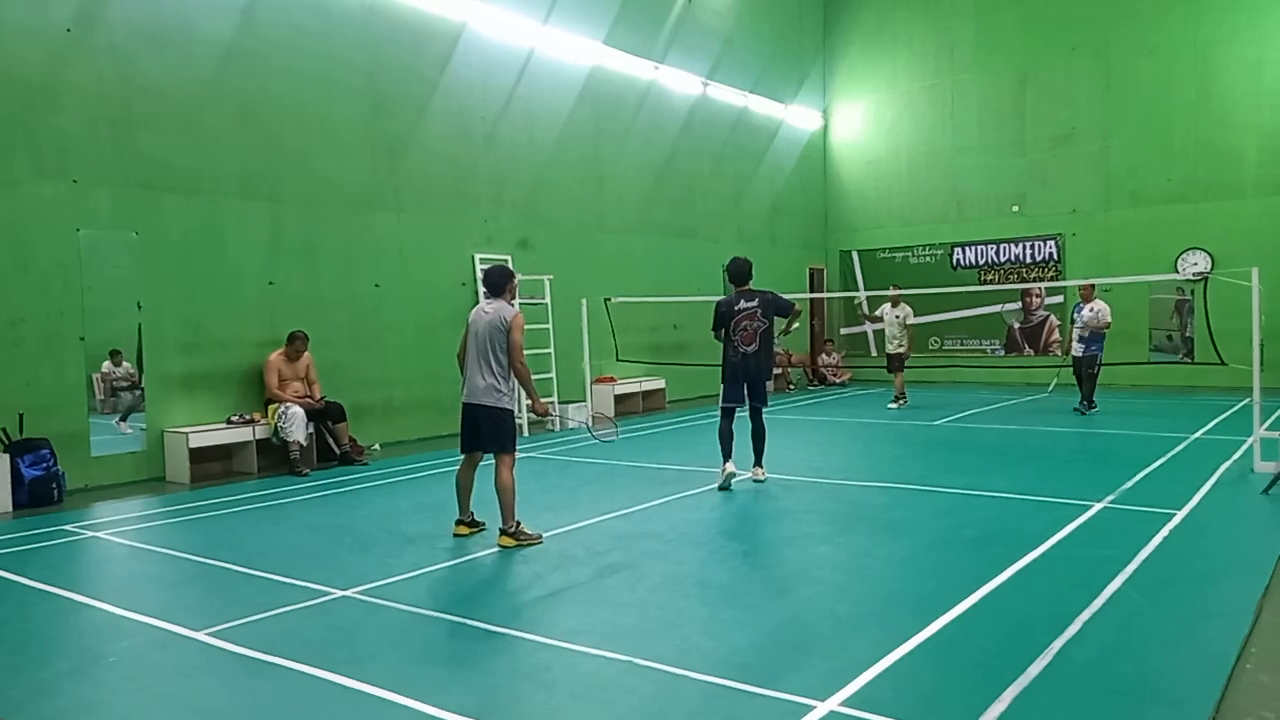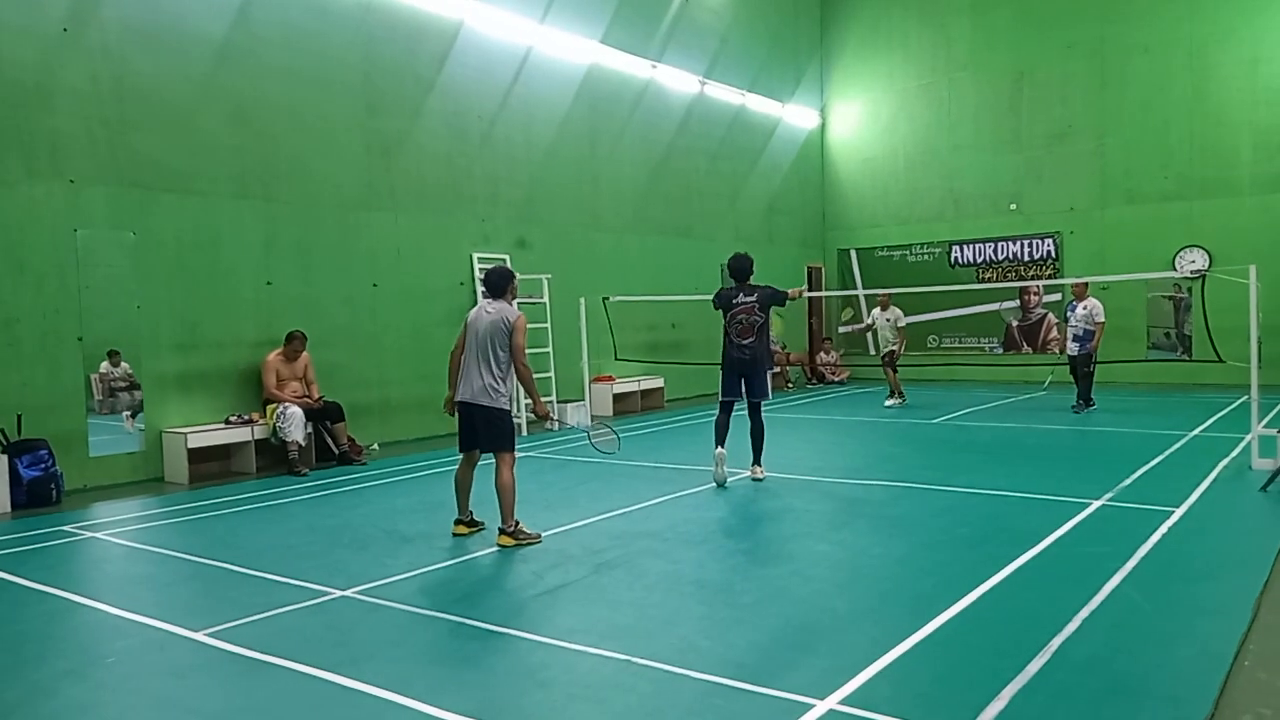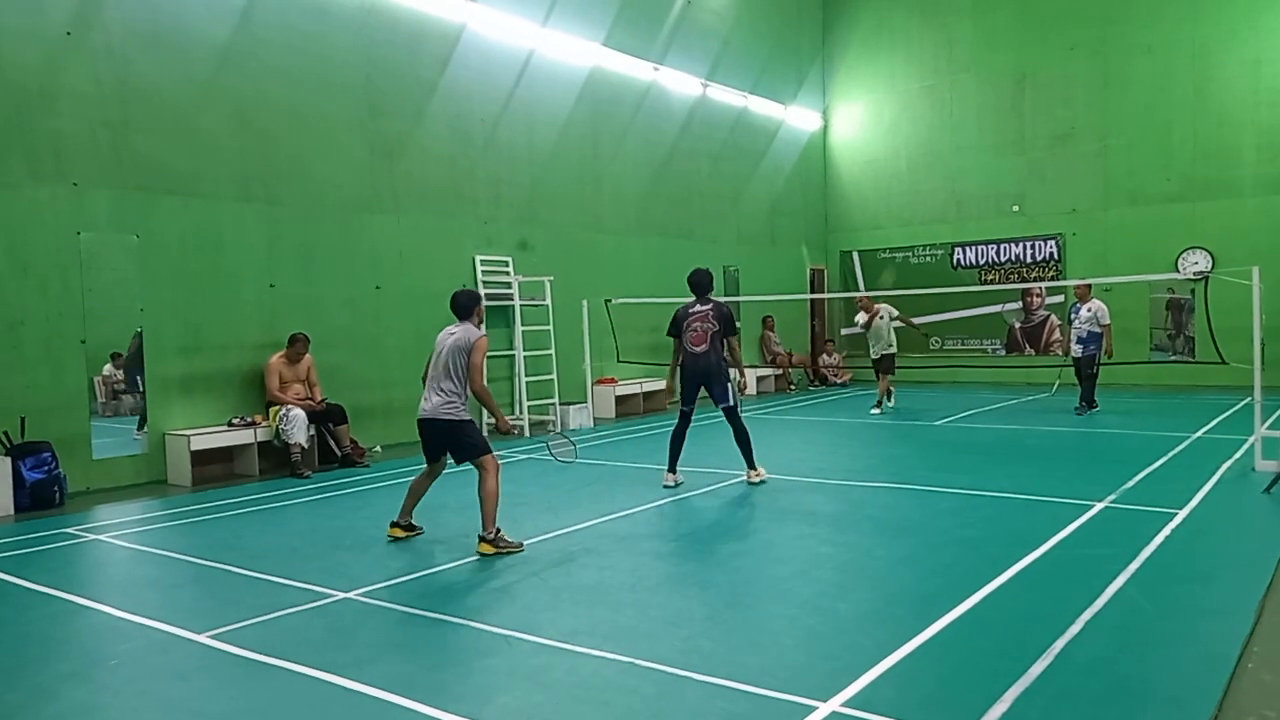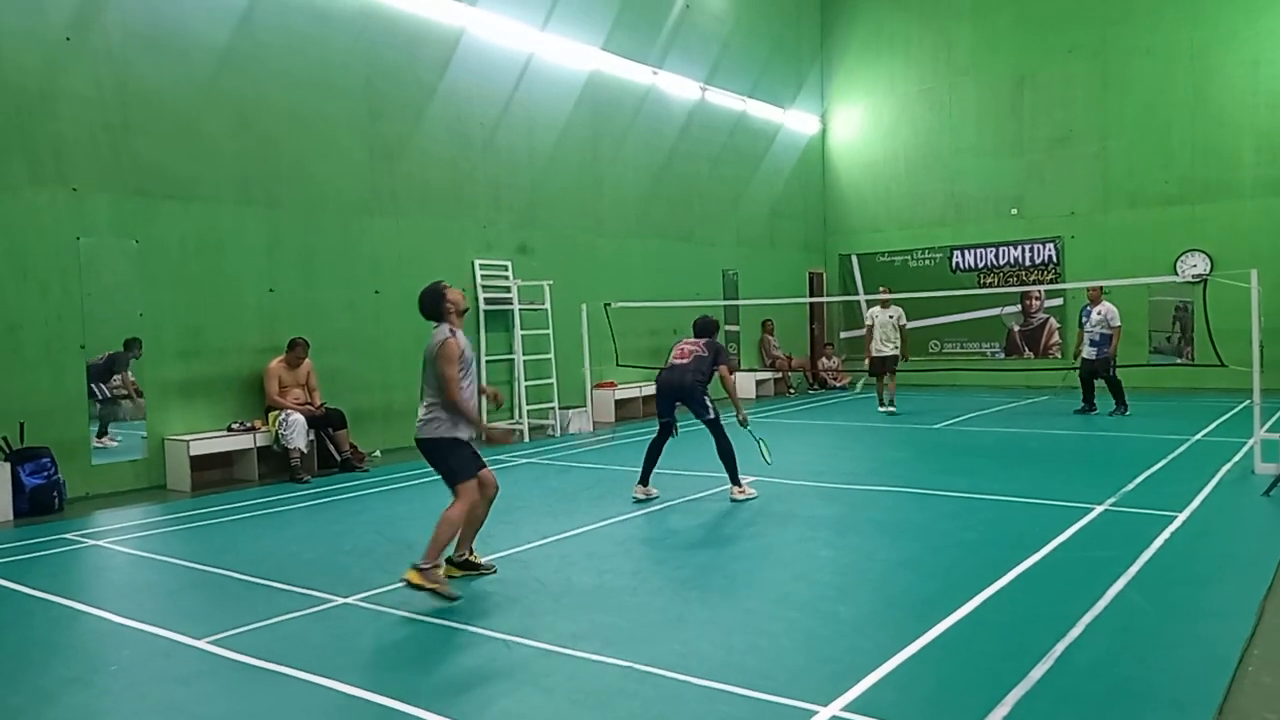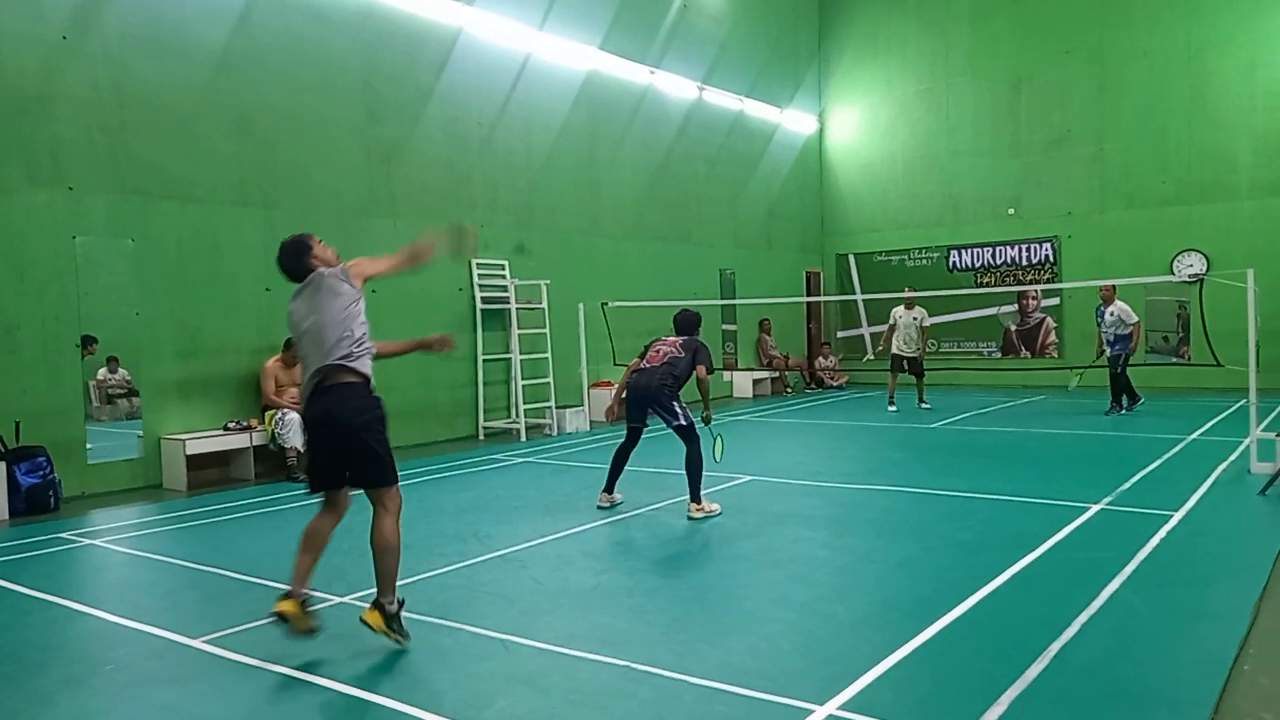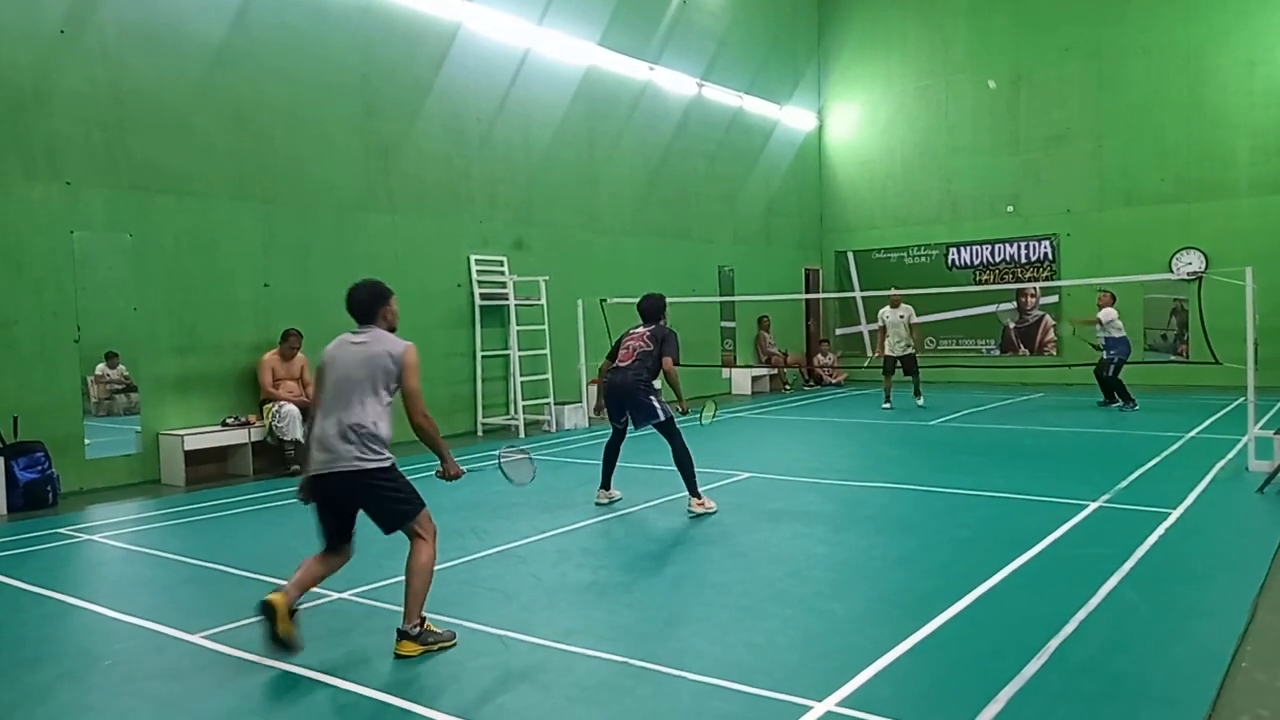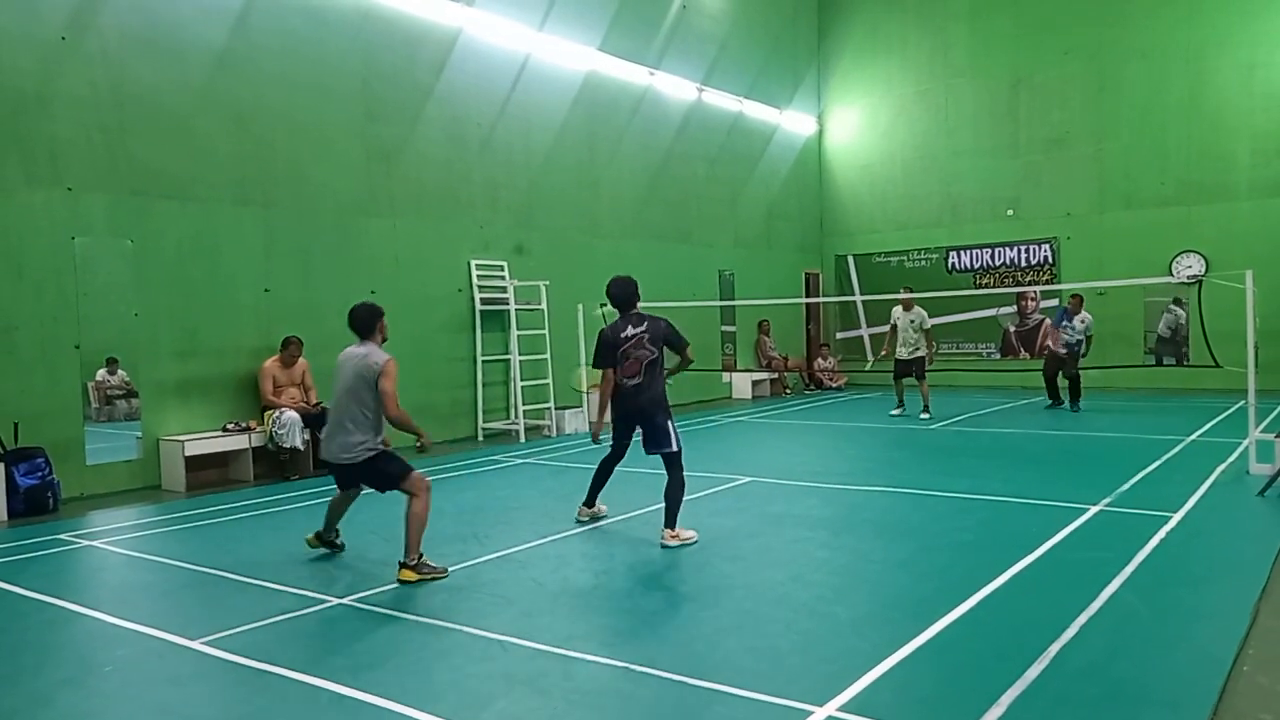
dt=0.7s
person 1, frame 1
left shoulder: (476, 312)
right shoulder: (513, 316)
left elbow: (462, 355)
right elbow: (517, 363)
right wrist: (535, 399)
left hip: (471, 398)
right hip: (496, 400)
left knee: (470, 459)
right knee: (505, 461)
left ankle: (464, 520)
right ankle: (509, 530)
person 1, frame 2
left shoulder: (475, 312)
right shoulder: (514, 317)
left elbow: (456, 353)
right elbow: (520, 364)
left wrist: (452, 391)
right wrist: (537, 401)
left hip: (466, 398)
right hip: (493, 400)
left knee: (469, 457)
right knee: (505, 461)
left ankle: (463, 519)
right ankle: (509, 529)
person 1, frame 3
left shoulder: (445, 333)
right shoulder: (477, 338)
right elbow: (476, 386)
right wrist: (499, 417)
left hip: (427, 415)
right hip: (451, 416)
left knee: (434, 467)
right knee: (489, 466)
left ankle: (401, 522)
right ankle: (489, 536)
person 1, frame 4
left shoulder: (450, 335)
right shoulder: (449, 340)
right elbow: (451, 397)
left wrist: (482, 389)
right wrist: (486, 429)
left hip: (450, 432)
right hip: (442, 435)
left knee: (488, 486)
right knee: (467, 497)
left ankle: (460, 557)
right ankle: (425, 569)
person 1, frame 5
left shoulder: (297, 308)
right shoulder: (340, 275)
right elbow: (406, 258)
left wrist: (423, 344)
right wrist: (445, 236)
left hip: (318, 400)
right hip: (351, 395)
left knee: (333, 506)
right knee: (387, 504)
left ankle: (294, 596)
right ankle: (386, 606)
person 1, frame 6
left shoulder: (332, 350)
right shoulder: (401, 350)
left elbow: (315, 416)
right elbow: (419, 418)
left wrist: (310, 469)
right wrist: (446, 457)
left hip: (324, 468)
right hip: (368, 465)
left knee: (335, 551)
right knee: (423, 533)
left ankle: (284, 600)
right ankle: (412, 631)
person 1, frame 7
left shoulder: (343, 358)
right shoulder: (383, 361)
right elbow: (393, 413)
right wrist: (420, 433)
left hip: (332, 450)
right hip: (363, 451)
left knee: (350, 486)
right knee: (418, 487)
left ankle: (325, 534)
right ankle: (412, 563)
person 2, frame 1
left shoulder: (723, 304)
right shoulder: (767, 299)
left elbow: (717, 335)
right elbow: (797, 309)
right wrist: (788, 327)
left hip: (733, 368)
right hip: (760, 367)
left knee: (727, 417)
right knee: (756, 416)
left ankle: (728, 462)
right ankle: (758, 468)
person 2, frame 2
left shoulder: (724, 295)
right shoulder: (765, 294)
right elbow: (790, 295)
right wrist: (799, 291)
left hip: (731, 361)
right hip: (756, 362)
left knee: (725, 410)
right knee: (755, 413)
left ankle: (719, 447)
right ankle: (757, 466)
person 2, frame 3
left shoulder: (681, 313)
right shoulder: (722, 310)
left elbow: (676, 348)
right elbow: (733, 345)
left wrist: (671, 379)
right wrist: (742, 375)
left hip: (689, 369)
right hip: (715, 368)
left knee: (683, 421)
right knee: (734, 419)
left ankle: (671, 473)
right ankle: (752, 470)
person 2, frame 4
left shoulder: (679, 344)
right shoulder: (716, 347)
right elbow: (724, 375)
left wrist: (669, 415)
right wrist: (739, 410)
left hip: (664, 381)
right hip: (691, 383)
left knee: (663, 433)
right knee: (718, 433)
left ankle: (642, 486)
right ankle: (737, 487)
person 2, frame 5
left shoulder: (657, 342)
right shoulder: (697, 346)
left elbow: (631, 368)
right elbow: (702, 376)
left wrist: (616, 399)
right wrist: (707, 408)
left hip: (635, 386)
right hip: (660, 389)
left knee: (631, 440)
right knee: (692, 441)
left ankle: (607, 494)
right ankle: (696, 504)
person 2, frame 6
left shoulder: (628, 334)
right shoulder: (666, 333)
left elbow: (603, 367)
right elbow: (667, 367)
left wrist: (600, 399)
right wrist: (681, 400)
left hip: (611, 384)
right hip: (636, 385)
left knee: (617, 434)
right knee: (674, 437)
left ankle: (604, 490)
right ankle: (696, 499)
person 2, frame 7
left shoulder: (608, 334)
right shoulder: (660, 324)
left elbow: (608, 378)
right elbow: (688, 357)
left wrist: (599, 418)
right wrist: (667, 372)
left hip: (623, 405)
right hip: (654, 405)
left knee: (615, 453)
right knee: (674, 465)
left ankle: (588, 506)
right ankle: (670, 531)
